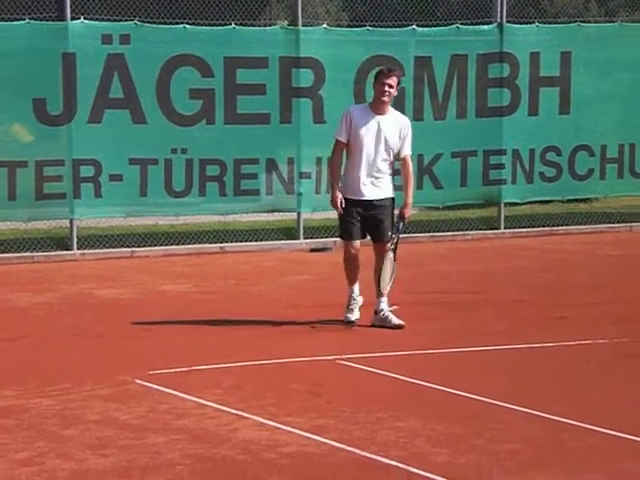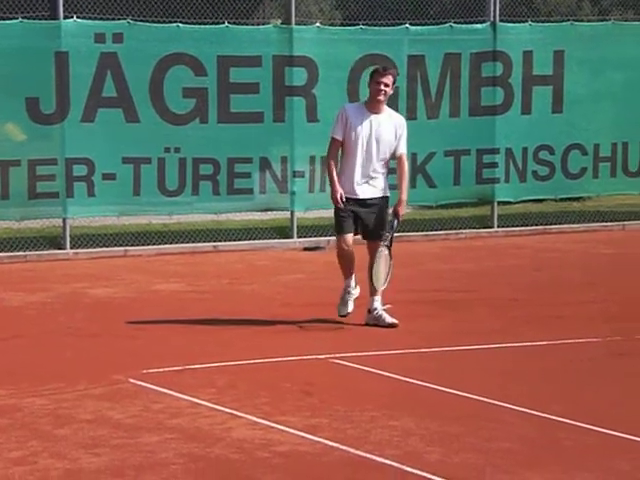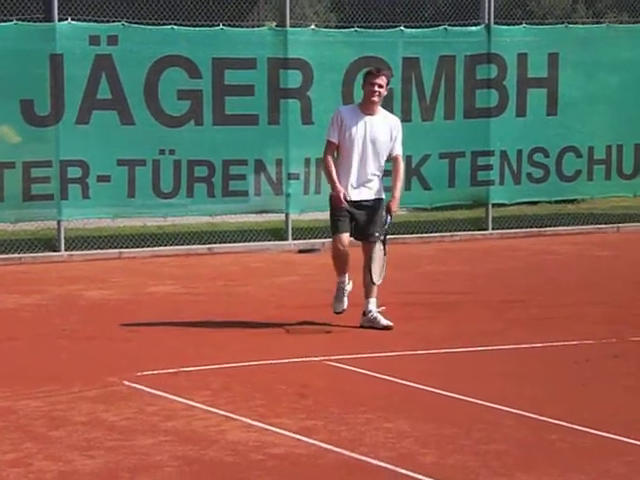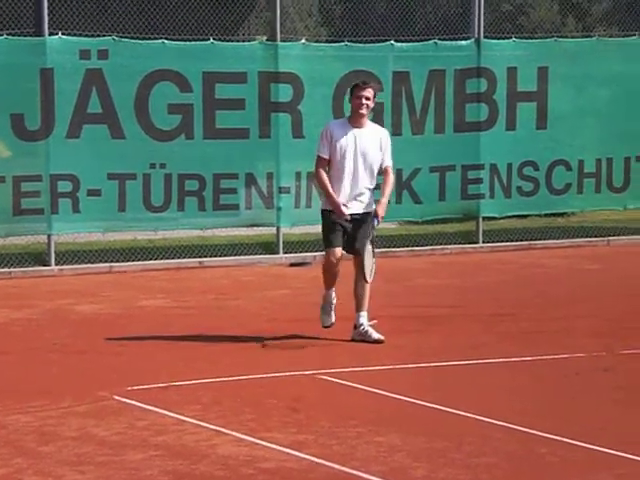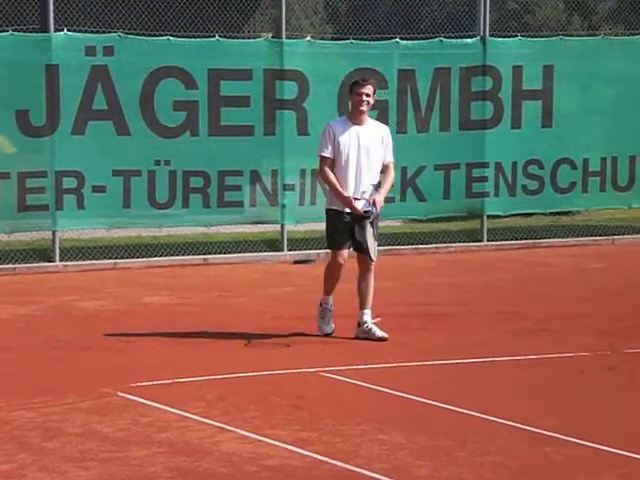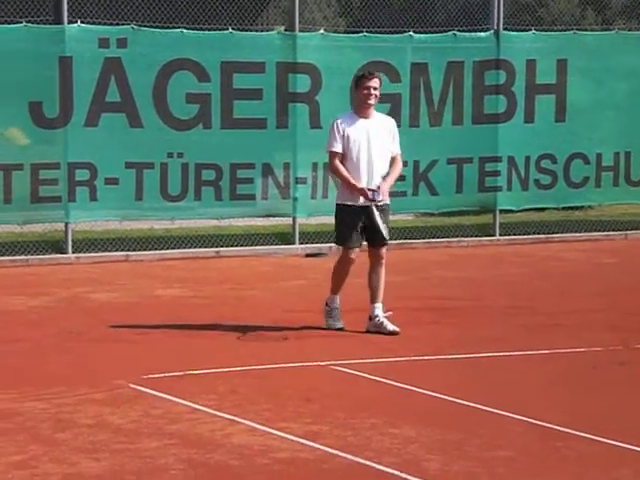
dt=0.1s
person 1, frame 1
left shoulder: (402, 123)
right shoulder: (353, 113)
left elbow: (406, 163)
right elbow: (337, 153)
left wrist: (408, 201)
right wrist: (334, 188)
left hip: (382, 197)
right hip: (351, 196)
left knee: (383, 251)
right knee: (352, 249)
left ankle: (381, 310)
right ankle: (354, 295)
person 1, frame 2
left shoulder: (397, 121)
right shoulder: (348, 112)
left elbow: (401, 161)
right elbow: (333, 151)
left wrist: (402, 198)
right wrist: (334, 184)
left hip: (377, 195)
right hip: (347, 194)
left knee: (376, 249)
right knee: (345, 245)
left ankle: (375, 308)
right ankle: (349, 286)
person 1, frame 3
left shoulder: (392, 123)
right shoulder: (342, 114)
left elbow: (397, 161)
right elbow: (328, 153)
left wrist: (396, 195)
right wrist: (335, 186)
left hip: (373, 198)
right hip: (343, 196)
left knee: (372, 251)
right knee: (340, 244)
left ankle: (370, 311)
right ankle: (343, 282)
person 1, frame 4
left shoulder: (381, 135)
right shoulder: (332, 129)
left elbow: (387, 173)
right elbow: (320, 168)
left wrist: (383, 202)
right wrist: (333, 199)
left hip: (364, 211)
right hip: (335, 209)
left knee: (363, 265)
right knee: (333, 257)
left ankle: (361, 324)
right ankle: (329, 296)
person 1, frame 5
left shoulder: (382, 131)
right shoulder: (333, 128)
left elbow: (389, 169)
right elbow: (324, 168)
left wrist: (381, 194)
right wrist: (345, 196)
left hip: (368, 209)
right hip: (339, 208)
left knee: (368, 263)
right knee: (338, 259)
left ankle: (365, 322)
right ankle: (326, 303)
person 1, frame 6
left shoulder: (388, 123)
right shoulder: (341, 123)
left elbow: (397, 161)
right elbow: (334, 163)
left wrist: (386, 184)
right wrist: (357, 188)
left hip: (379, 203)
right hip: (349, 202)
left knee: (379, 257)
right knee: (349, 256)
left ankle: (376, 316)
right ankle: (332, 303)
